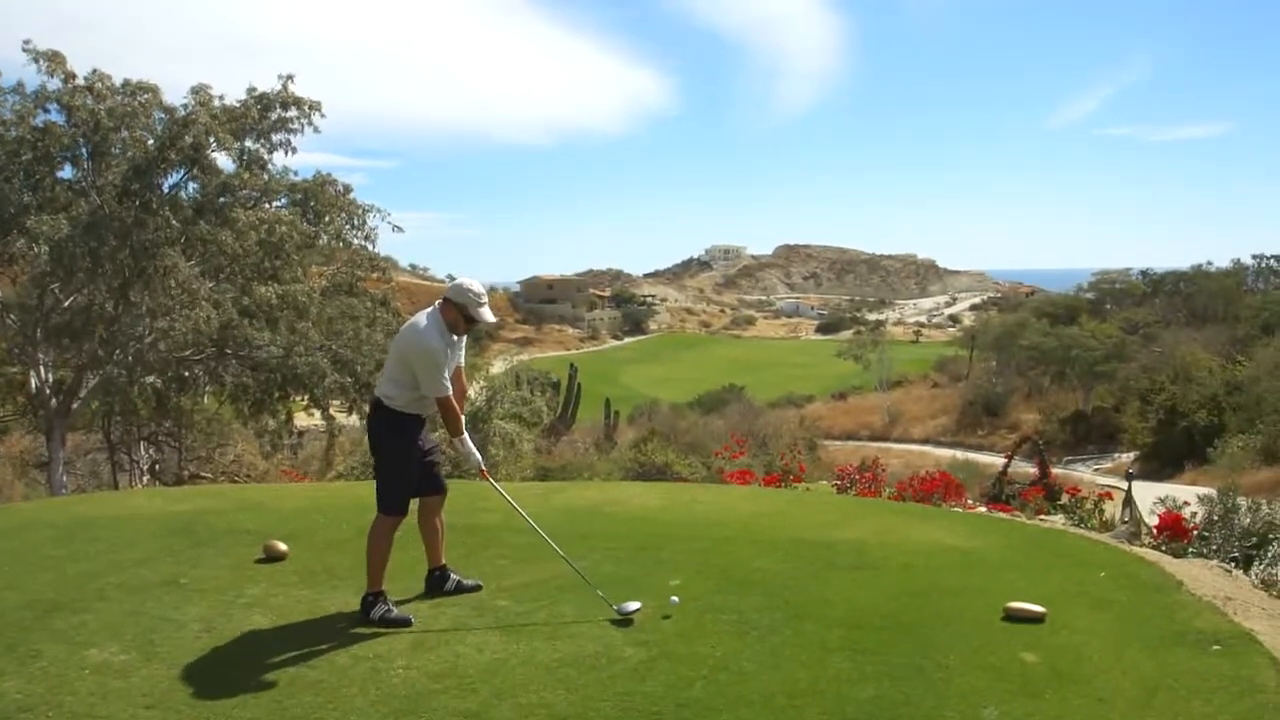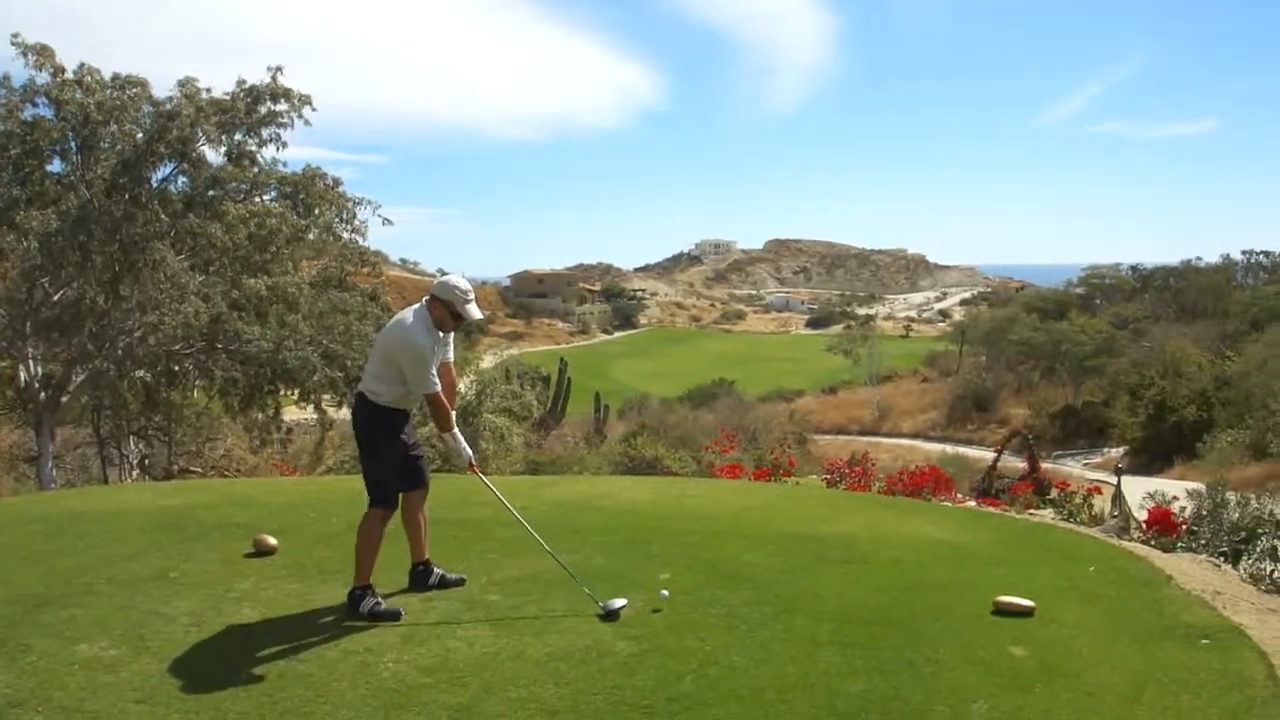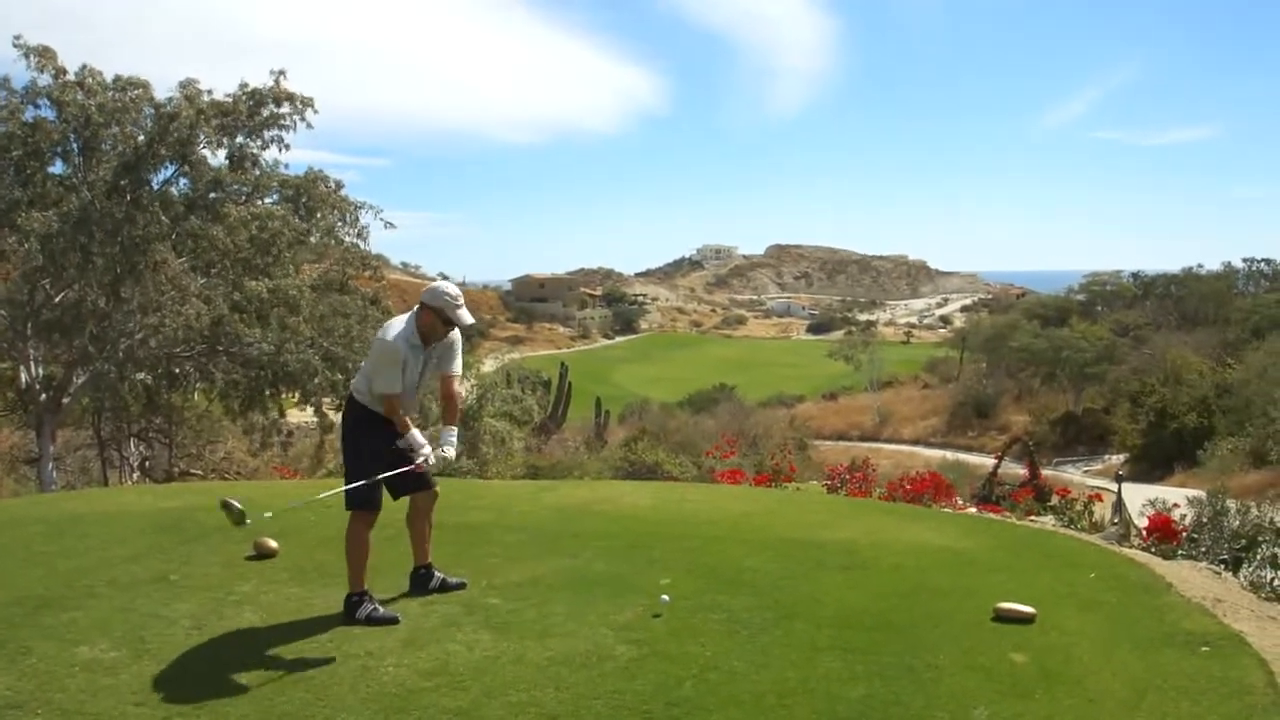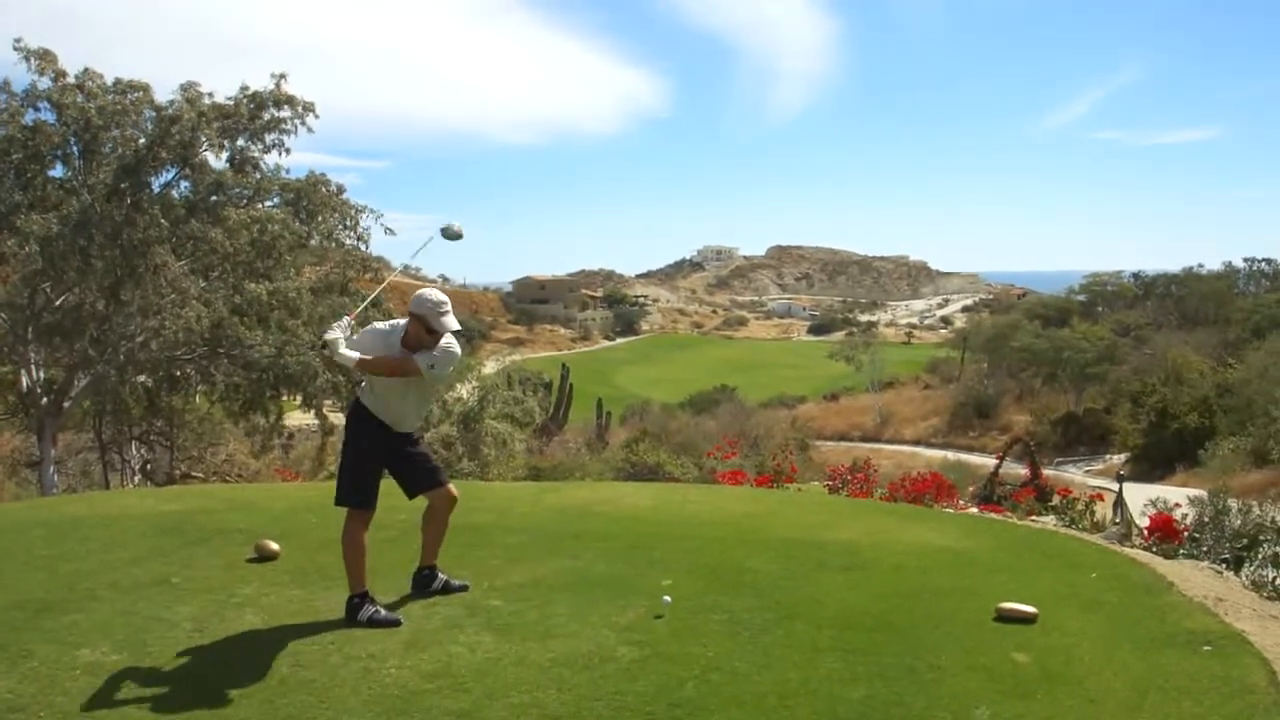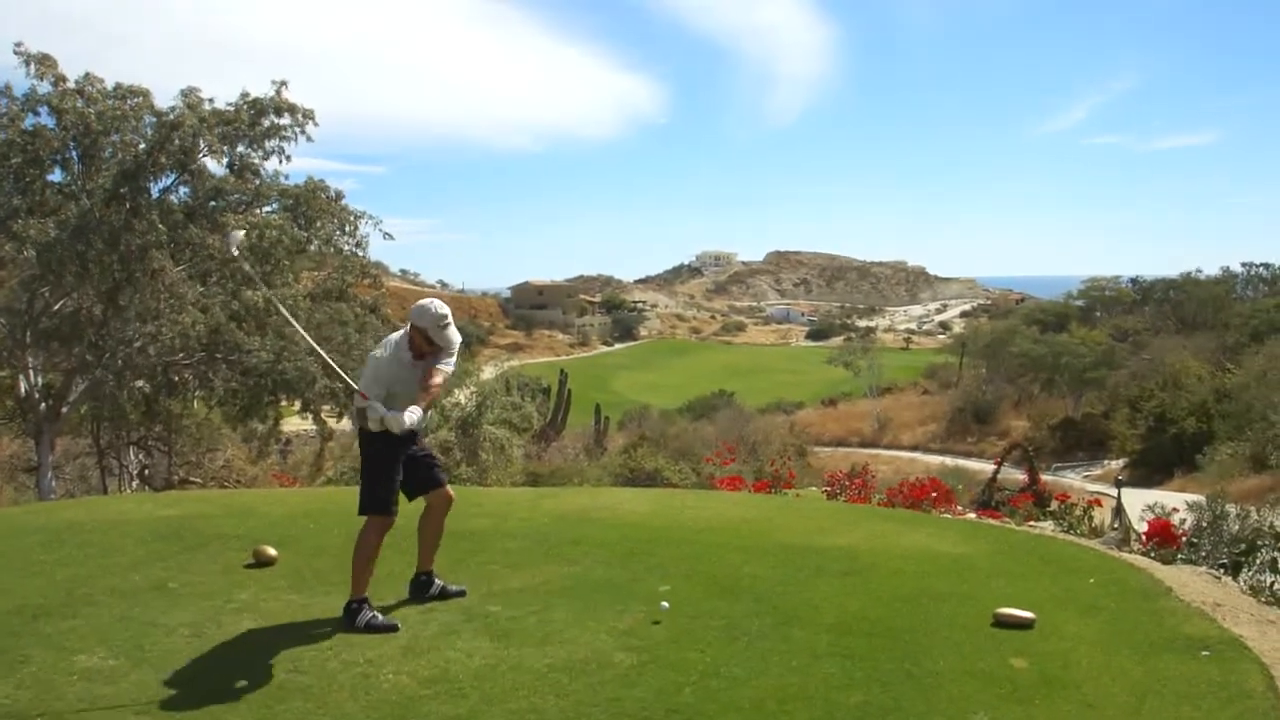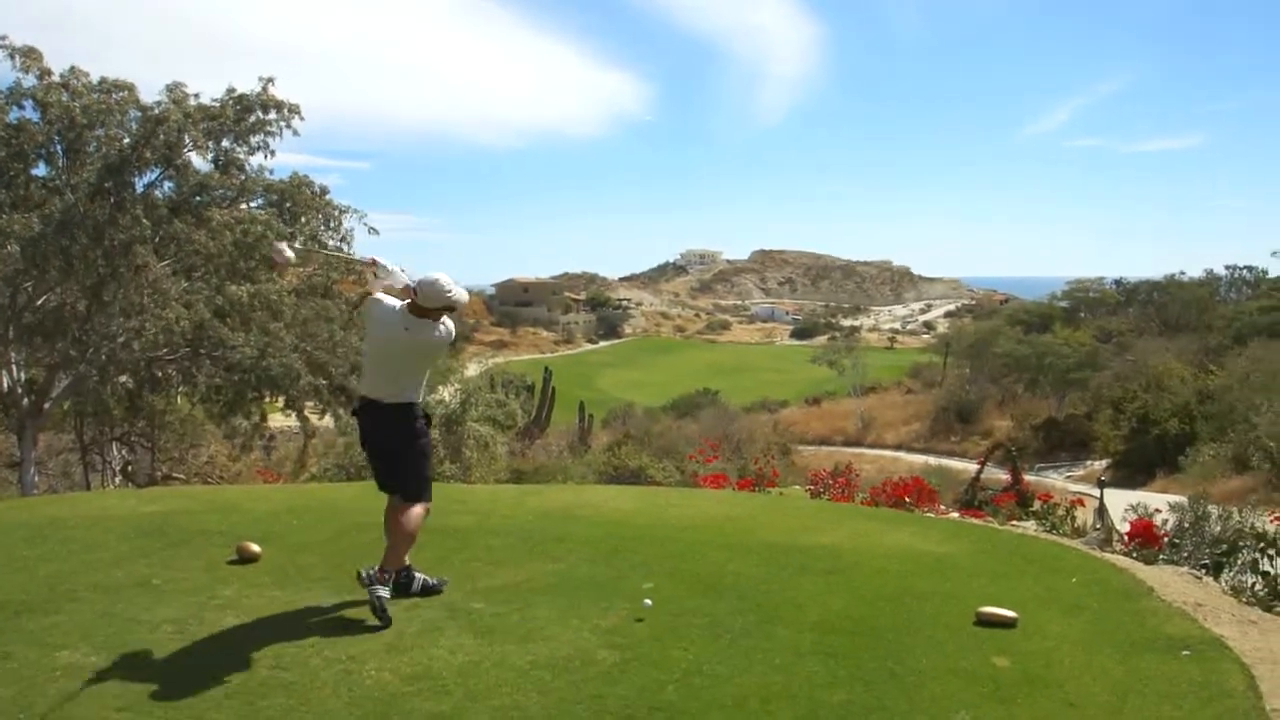
dt=0.4s
person 1, frame 1
left shoulder: (453, 327)
right shoulder: (427, 341)
left elbow: (458, 380)
right elbow: (445, 402)
left wrist: (460, 432)
right wrist: (465, 445)
left hip: (413, 420)
right hip: (392, 422)
left knee: (434, 495)
right knee: (392, 512)
left ankle: (438, 575)
right ankle: (373, 598)
person 1, frame 2
left shoulder: (439, 324)
right shoulder: (415, 339)
left elbow: (448, 376)
right elbow: (435, 399)
left wrist: (452, 428)
right wrist: (457, 442)
left hip: (396, 414)
right hip: (376, 416)
left knee: (416, 490)
right knee: (383, 505)
left ankle: (422, 570)
right ankle: (361, 590)
person 1, frame 3
left shoulder: (451, 339)
right shoulder: (392, 341)
left elbow: (450, 387)
right elbow: (390, 403)
left wrist: (449, 437)
right wrist: (418, 443)
left hip: (400, 426)
right hip: (366, 419)
left knee: (425, 494)
right knee: (366, 510)
left ankle: (422, 574)
right ankle: (356, 598)
person 1, frame 4
left shoulder: (448, 351)
right shoulder: (381, 332)
left elbow: (392, 368)
right elbow: (337, 350)
left wrist: (347, 355)
right wrist: (339, 336)
left hip: (406, 434)
right hip: (367, 424)
left knee: (446, 498)
right knee: (360, 511)
left ankle: (426, 575)
right ankle: (358, 600)
person 1, frame 5
left shoulder: (448, 344)
right shoulder: (384, 358)
left elbow: (434, 384)
right elbow: (363, 408)
left wrist: (410, 414)
right wrist: (377, 417)
left hip: (409, 434)
right hip: (382, 437)
left knee: (442, 498)
right knee: (381, 516)
left ankle: (424, 580)
right ankle: (357, 603)
person 1, frame 6
left shoulder: (380, 309)
right shoulder: (443, 332)
left elbow: (371, 292)
left wrist: (380, 279)
right wrist: (398, 280)
left hip: (369, 413)
right hip: (405, 418)
left knee: (397, 497)
right knee: (417, 503)
left ankle: (402, 573)
right ankle: (382, 573)
